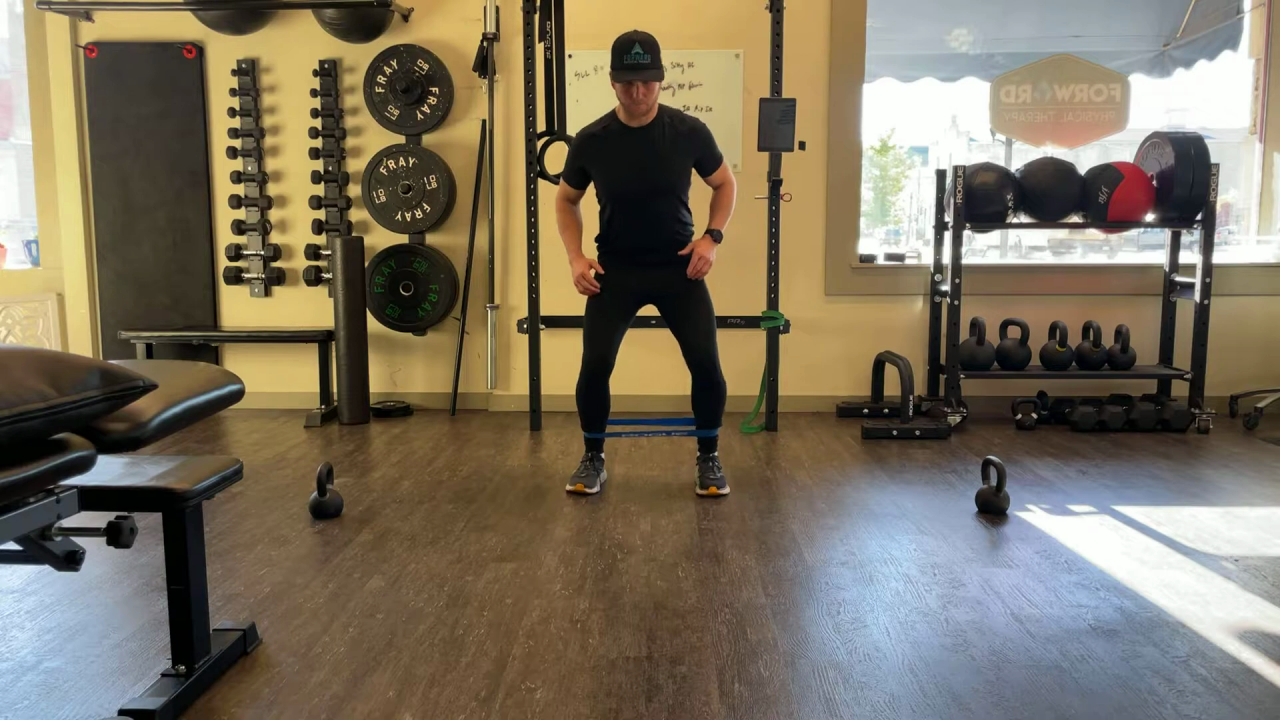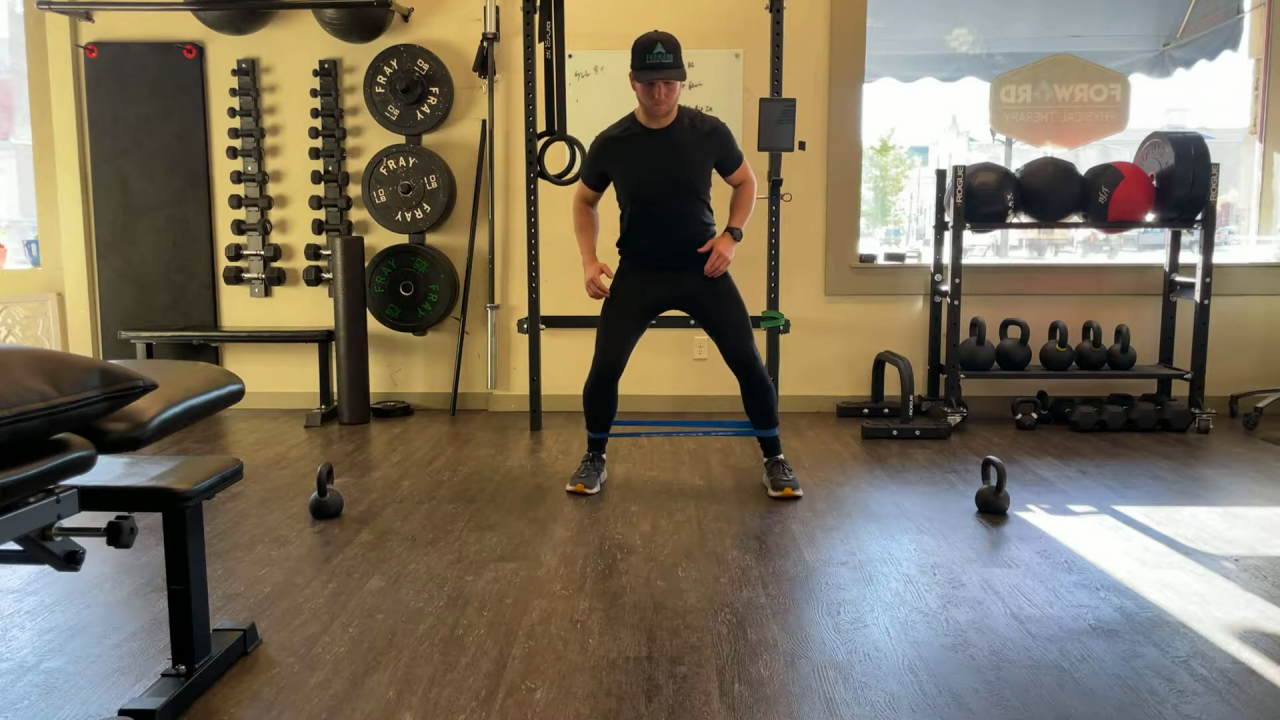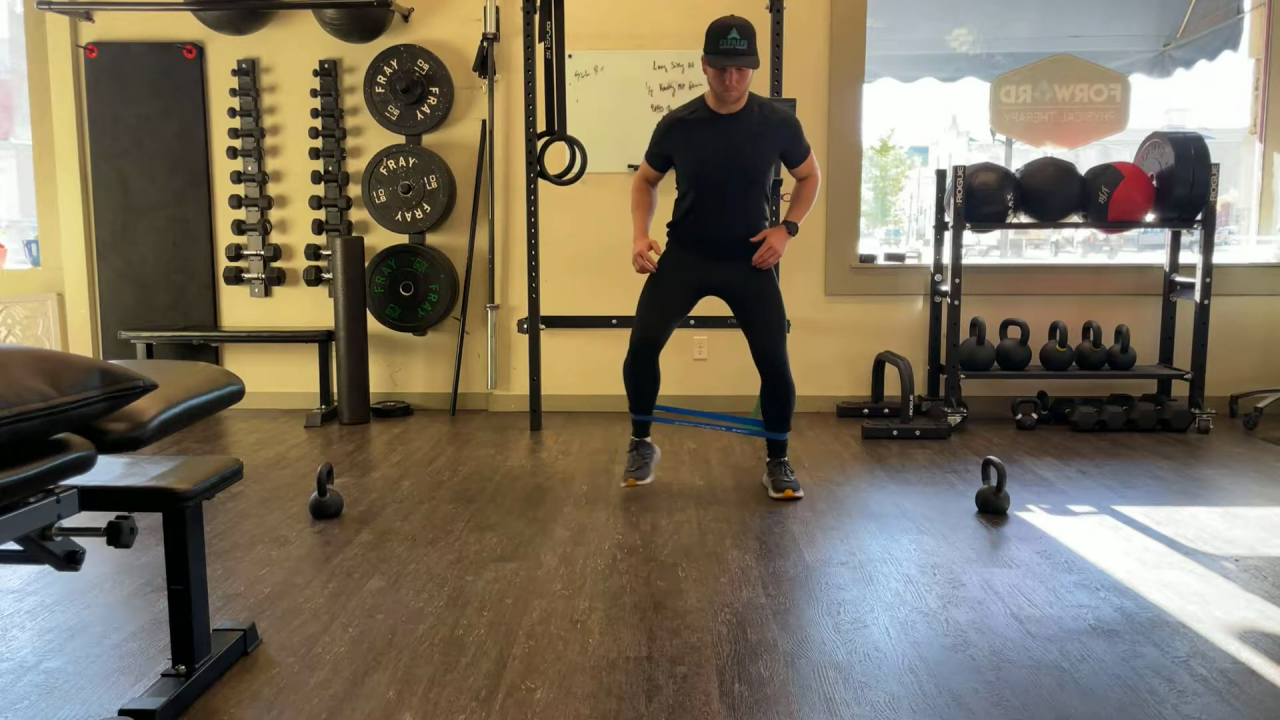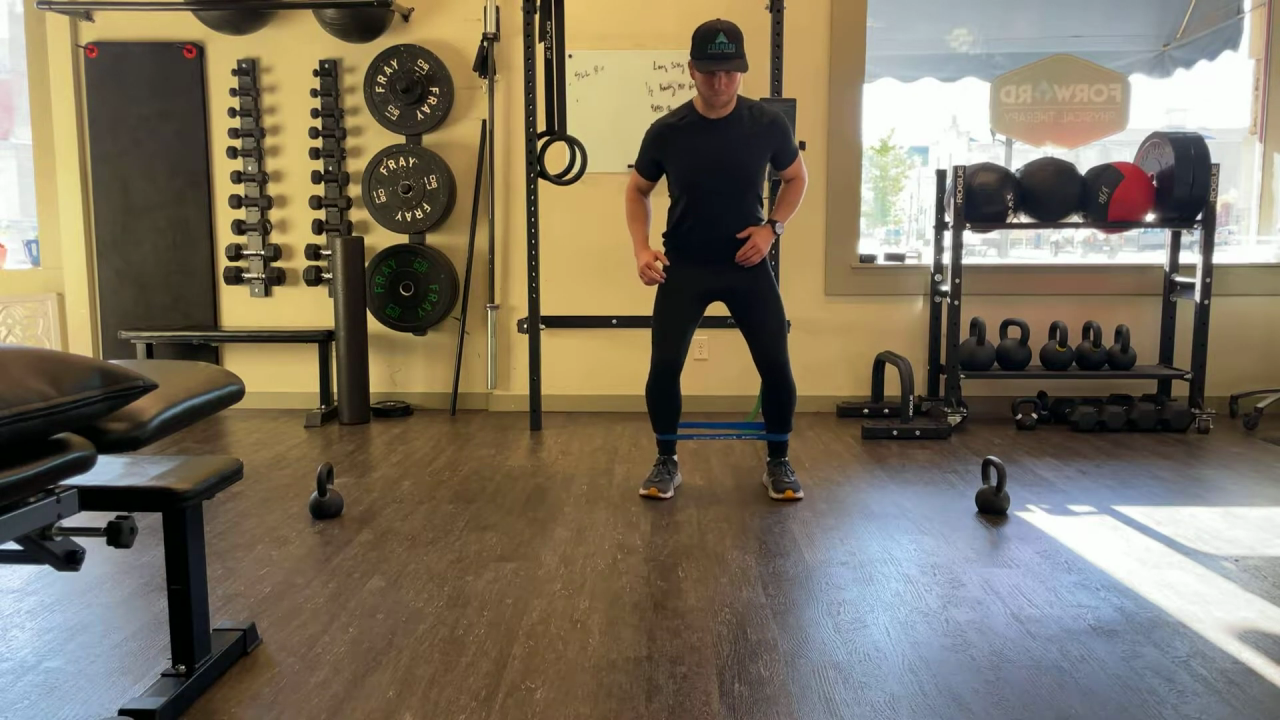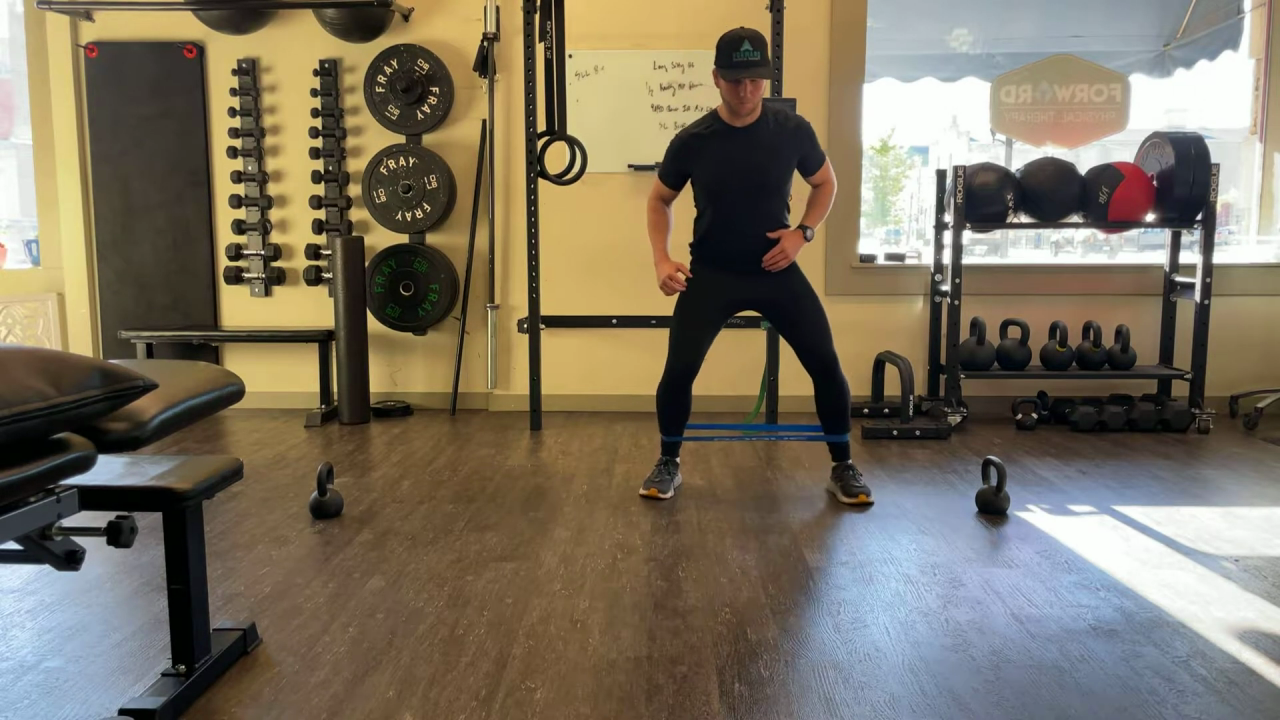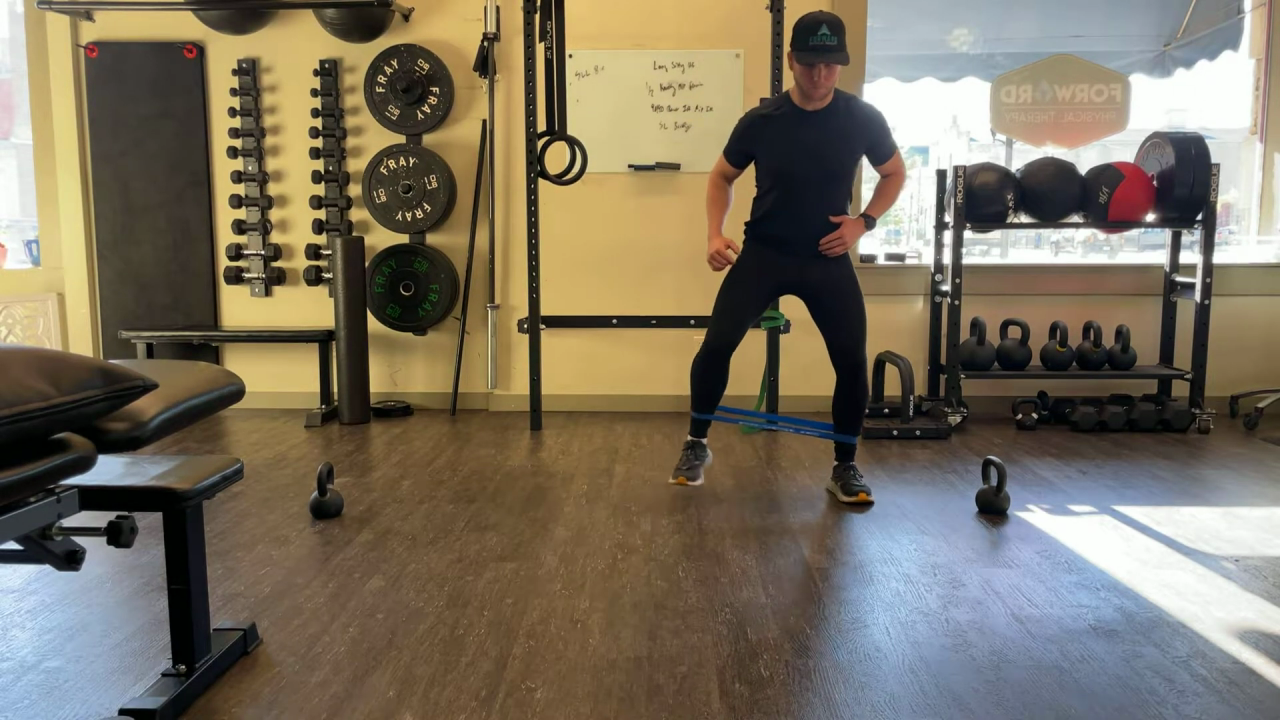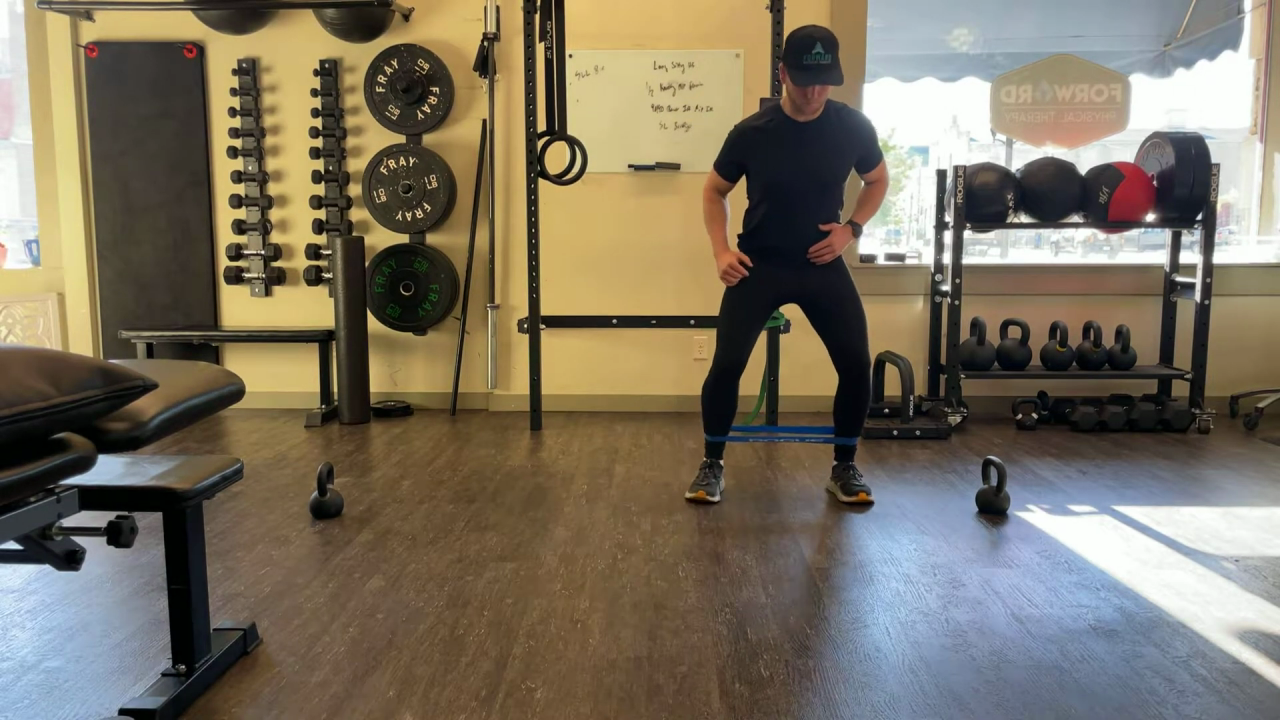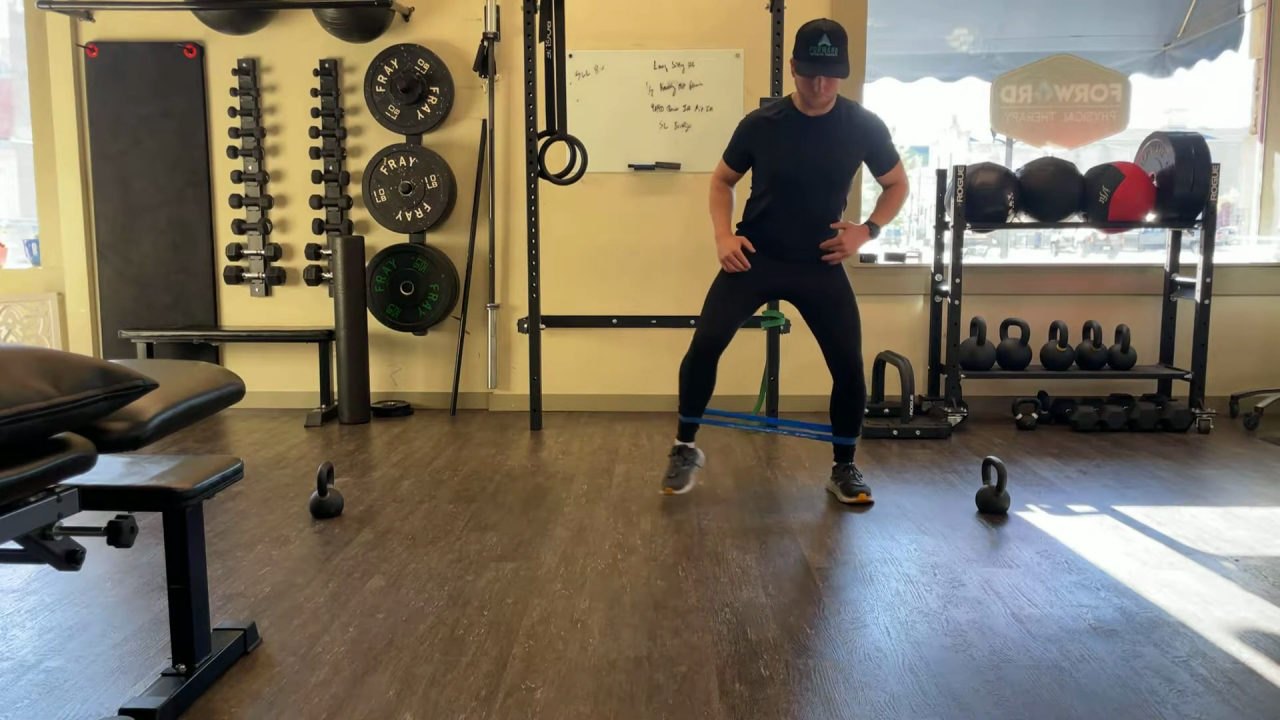
dt=0.5s
person 1, frame 1
left shoulder: (689, 132)
right shoulder: (591, 141)
left elbow: (724, 184)
right elbow: (566, 199)
left wrist: (711, 237)
right wrist: (576, 256)
left hip: (678, 266)
right hip: (615, 269)
left knee: (706, 363)
right knee: (594, 365)
left ankle: (708, 456)
right ankle: (593, 457)
person 1, frame 2
left shoulder: (710, 132)
right shoulder: (611, 143)
left elbow: (745, 183)
right elbow: (585, 200)
left wrist: (731, 235)
right wrist: (588, 258)
left hip: (702, 268)
right hip: (638, 272)
left knee: (748, 362)
right knee: (605, 367)
left ankle: (774, 460)
right ankle: (595, 457)
person 1, frame 3
left shoulder: (778, 122)
right shoulder: (677, 124)
left elbow: (809, 177)
right elbow: (645, 181)
left wrist: (786, 229)
right wrist: (640, 234)
left hip: (749, 259)
right hip: (683, 255)
left knee: (774, 365)
right knee: (643, 344)
left ankle: (777, 461)
right ankle: (641, 443)
person 1, frame 4
left shoulder: (767, 124)
right shoulder: (667, 131)
left elbow: (796, 178)
right elbow: (638, 190)
left wrist: (772, 227)
right wrist: (642, 247)
left hip: (746, 263)
right hip: (684, 266)
left knee: (775, 366)
right knee: (665, 365)
left ankle: (777, 462)
right ankle: (667, 461)
person 1, frame 5
left shoulder: (792, 130)
right shoulder: (692, 140)
left elbow: (825, 183)
right elbow: (659, 199)
left wrist: (802, 232)
right wrist: (662, 258)
left hip: (776, 269)
right hip: (711, 274)
left knee: (825, 364)
right knee: (679, 370)
left ankle: (842, 467)
right ankle: (668, 462)
person 1, frame 6
left shoulder: (863, 118)
right shoulder: (761, 121)
left elbow: (894, 173)
right elbow: (722, 177)
left wrist: (864, 221)
right wrist: (715, 232)
left hip: (827, 258)
right hip: (763, 254)
left knee: (852, 362)
right knee: (717, 345)
left ankle: (845, 467)
right ankle: (696, 443)
person 1, frame 7
left shoulder: (853, 127)
right shoulder: (751, 133)
left elbow: (878, 180)
right elbow: (714, 191)
left wrist: (851, 228)
right wrist: (721, 249)
left hip: (823, 264)
right hip: (758, 265)
left knee: (857, 364)
right knee: (727, 364)
left ankle: (844, 468)
right ankle: (712, 464)
person 1, frame 8
left shoulder: (865, 127)
right shoulder: (760, 124)
left elbow: (896, 186)
right elbow: (722, 180)
left wrist: (867, 229)
right wrist: (724, 234)
left hip: (821, 263)
right hip: (756, 258)
left knee: (848, 367)
right knee: (705, 346)
left ankle: (844, 470)
right ankle: (684, 448)
